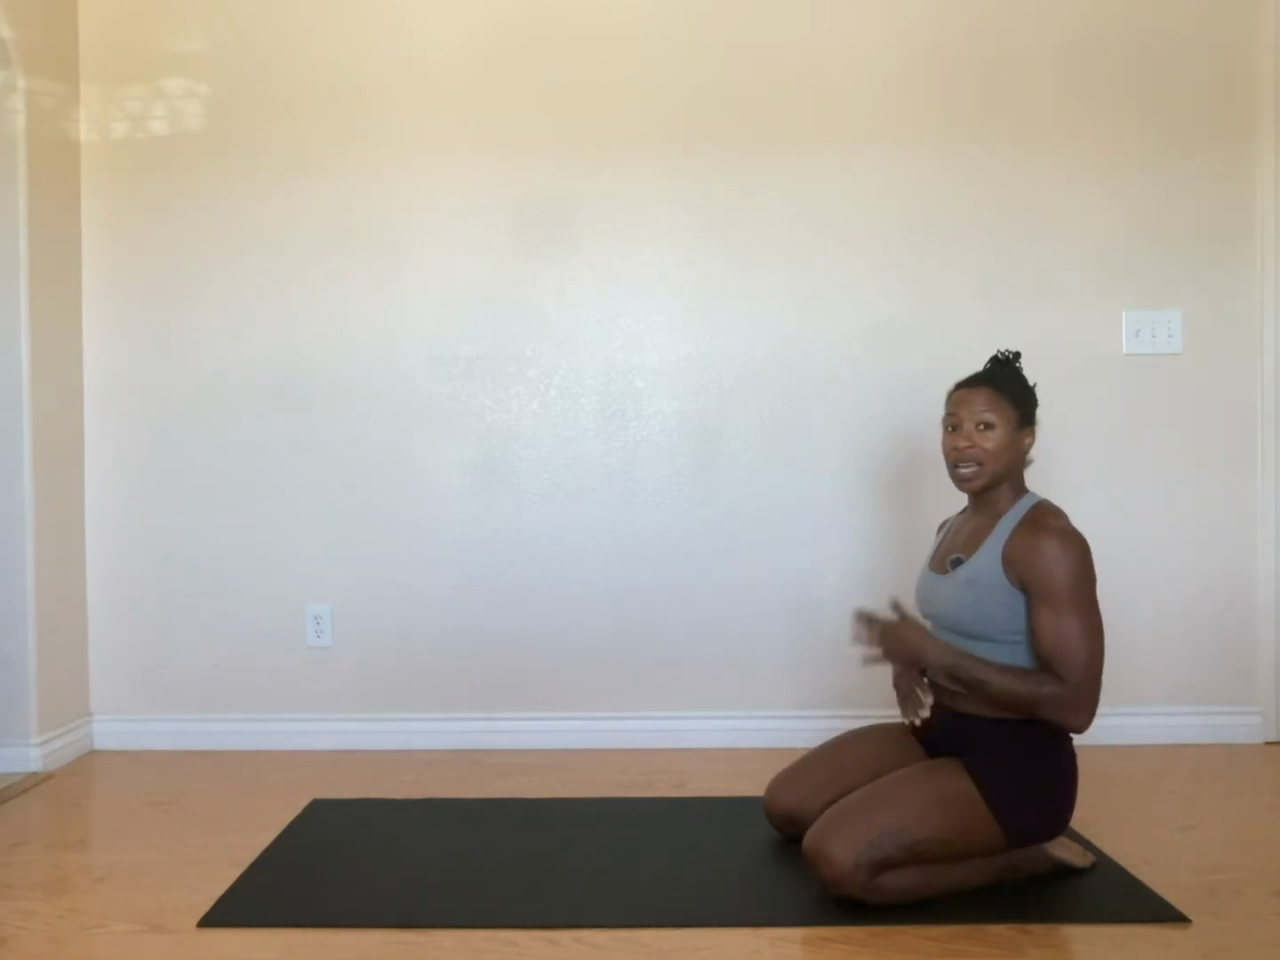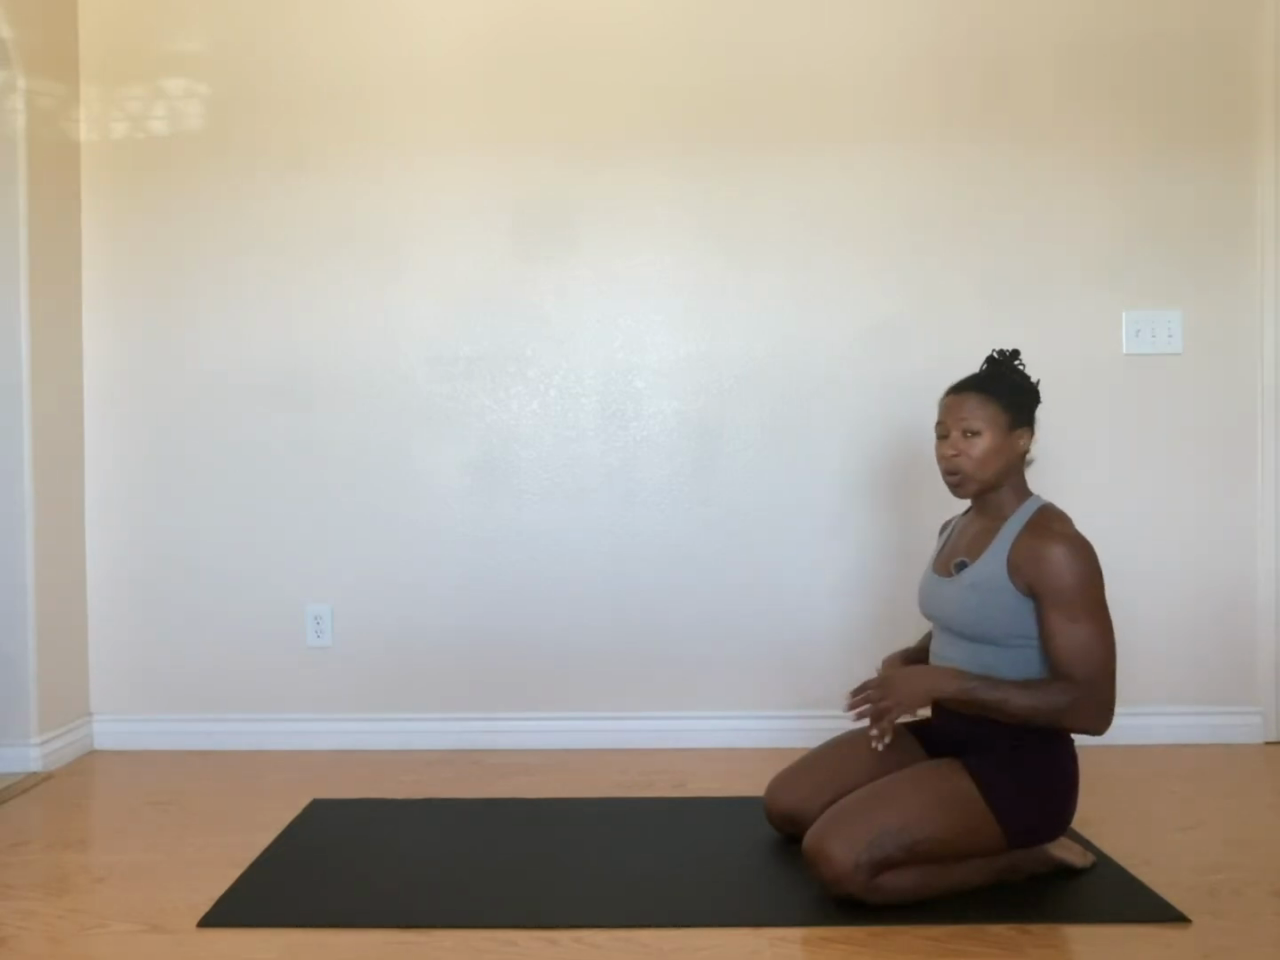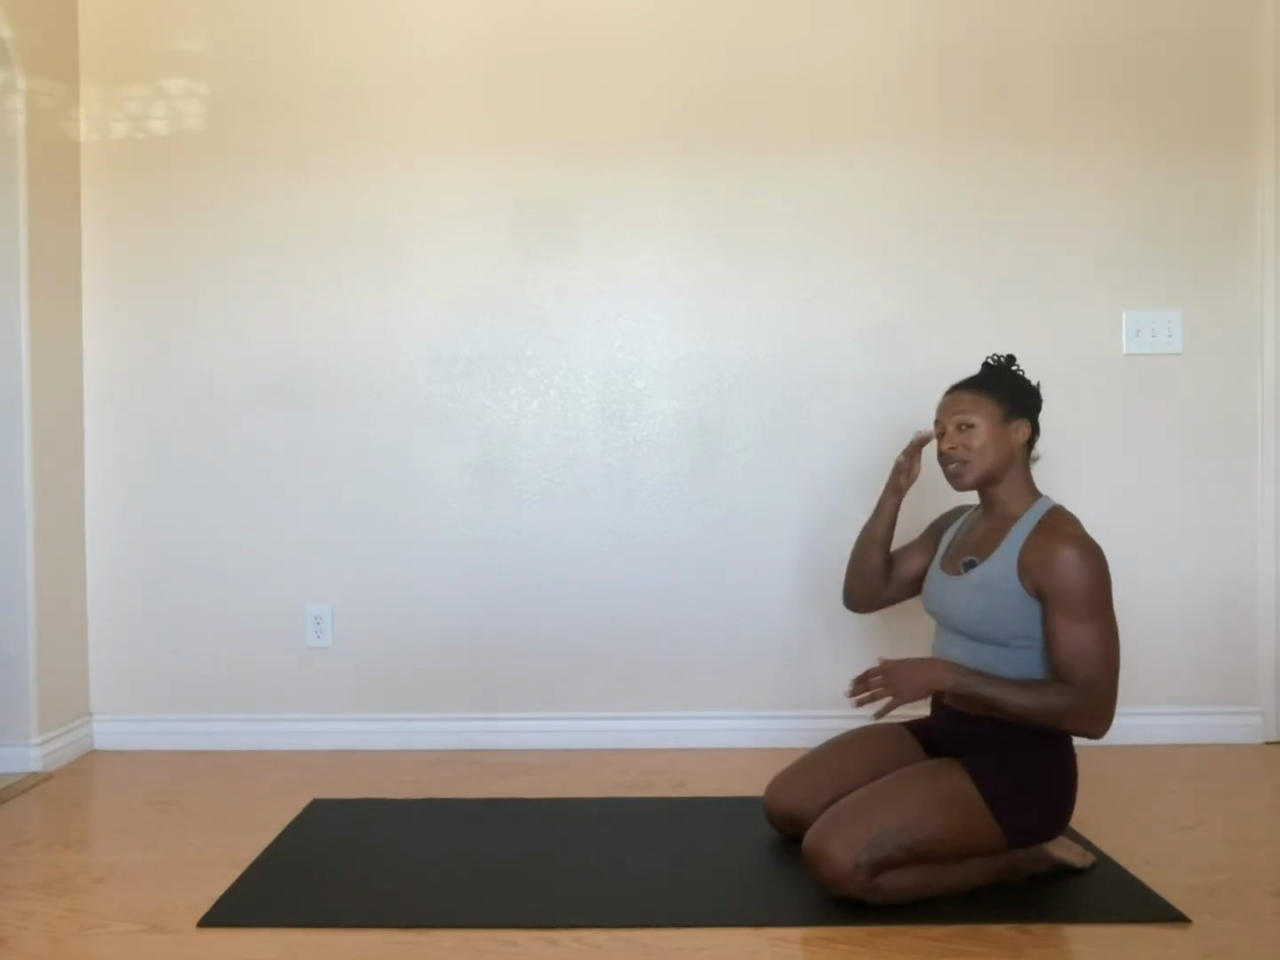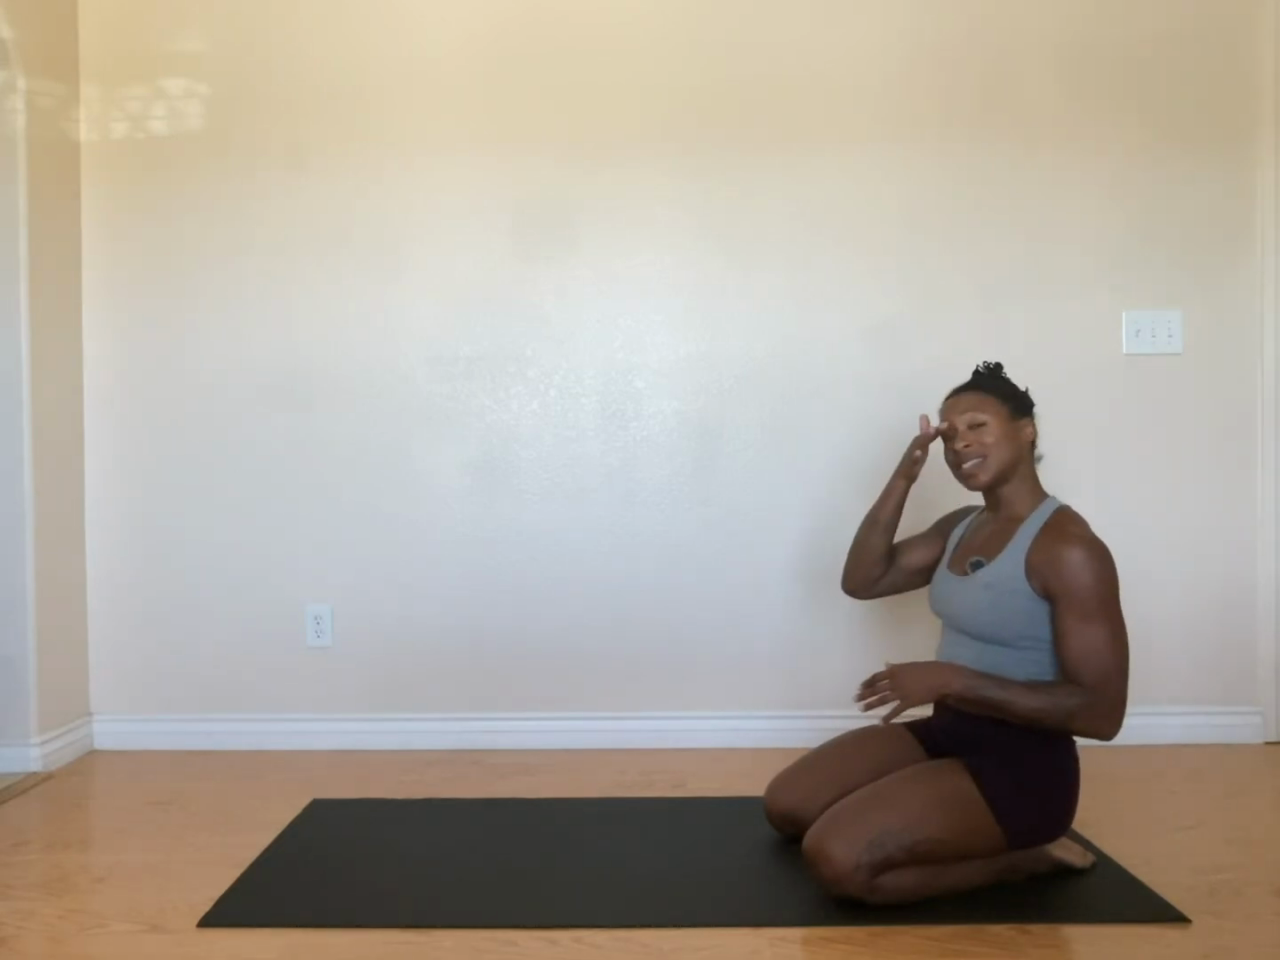
dt=0.5s
person 1, frame 1
left shoulder: (1048, 541)
right shoulder: (955, 527)
left elbow: (1075, 704)
left wrist: (929, 651)
right wrist: (911, 660)
left hip: (1020, 764)
right hip: (946, 734)
left knee: (838, 858)
right knee: (786, 804)
left ankle: (1029, 856)
right ankle: (973, 836)
person 1, frame 2
left shoulder: (1052, 546)
right shoulder: (957, 529)
left elbow: (1092, 707)
left wrist: (943, 684)
right wrist: (902, 667)
left hip: (1020, 767)
right hip: (945, 736)
left knee: (838, 858)
right knee: (786, 805)
left ankle: (1030, 857)
right ankle: (975, 834)
person 1, frame 3
left shoulder: (1062, 549)
right shoulder: (956, 527)
left elbow: (1092, 710)
right elbow: (862, 595)
left wrist: (943, 675)
right wrist: (894, 492)
left hip: (1019, 764)
right hip: (944, 732)
left knee: (838, 859)
right knee: (786, 805)
left ankle: (1029, 857)
right ankle: (960, 833)
person 1, frame 4
left shoulder: (1069, 548)
right shoulder: (961, 527)
left elbow: (1101, 711)
right elbow: (862, 580)
left wrist: (950, 678)
right wrist: (903, 478)
left hip: (1022, 765)
right hip: (946, 732)
left knee: (838, 858)
right knee: (786, 805)
left ankle: (1029, 856)
right ankle: (975, 834)
